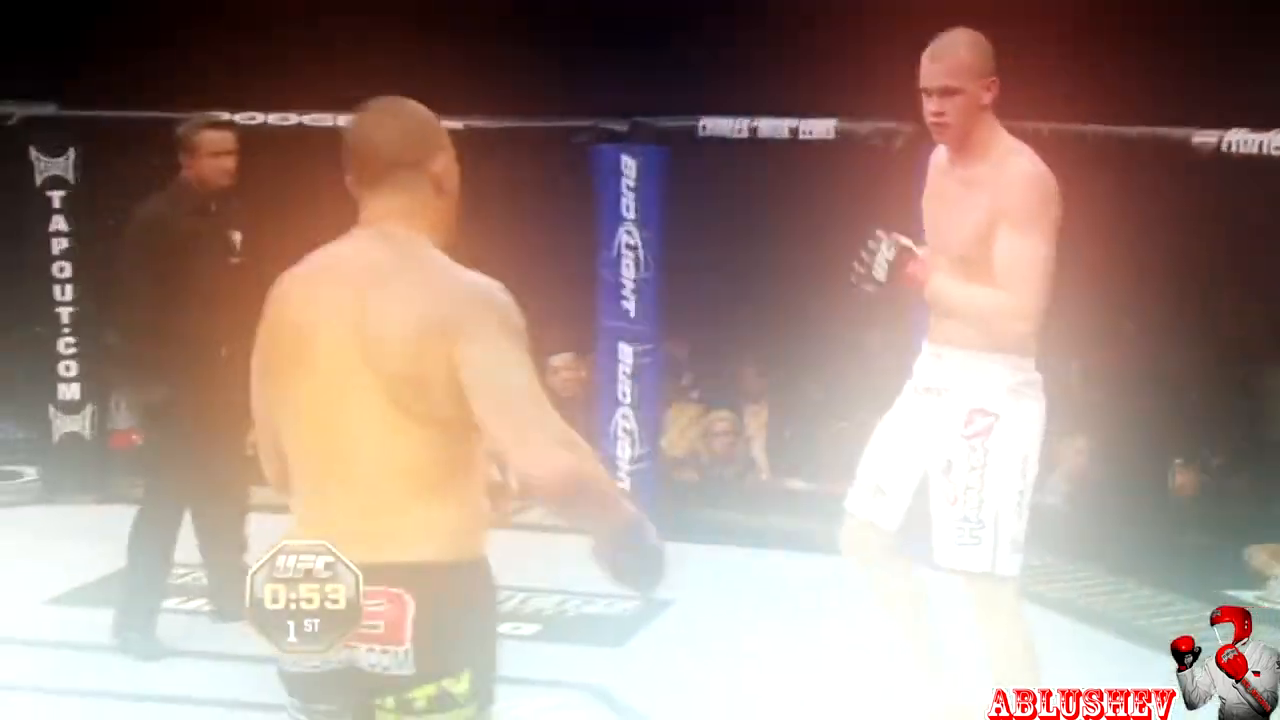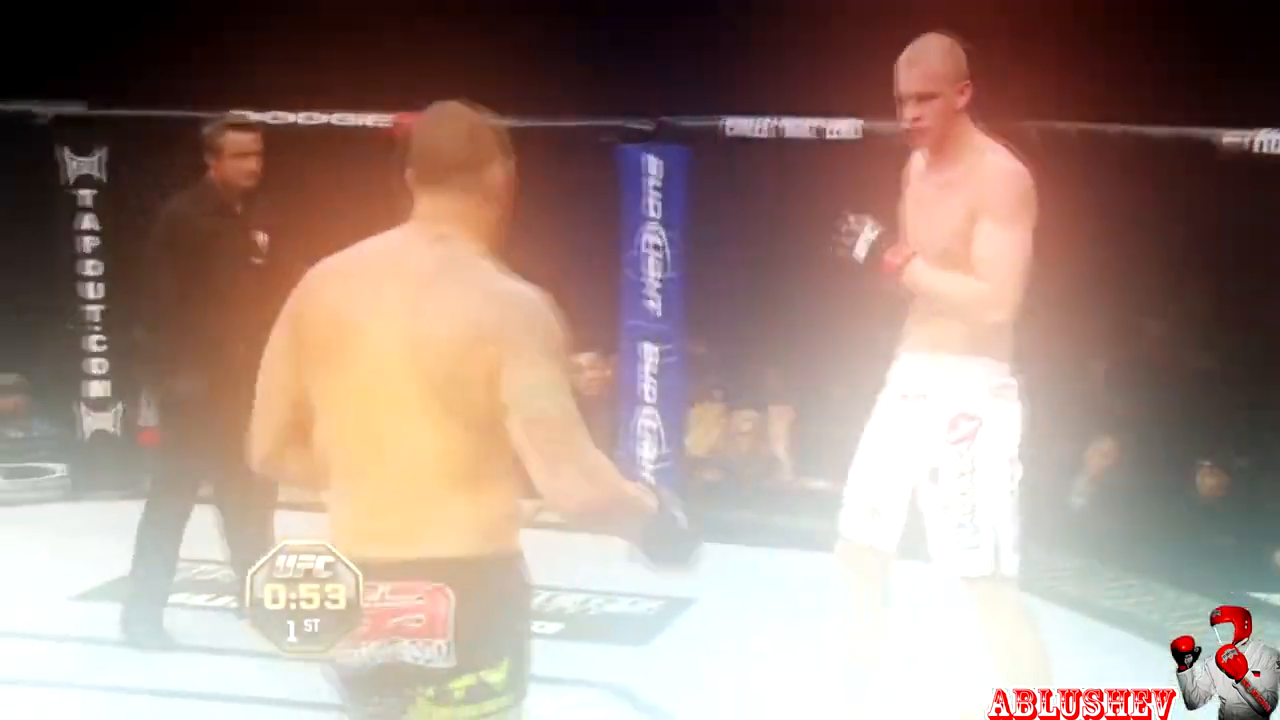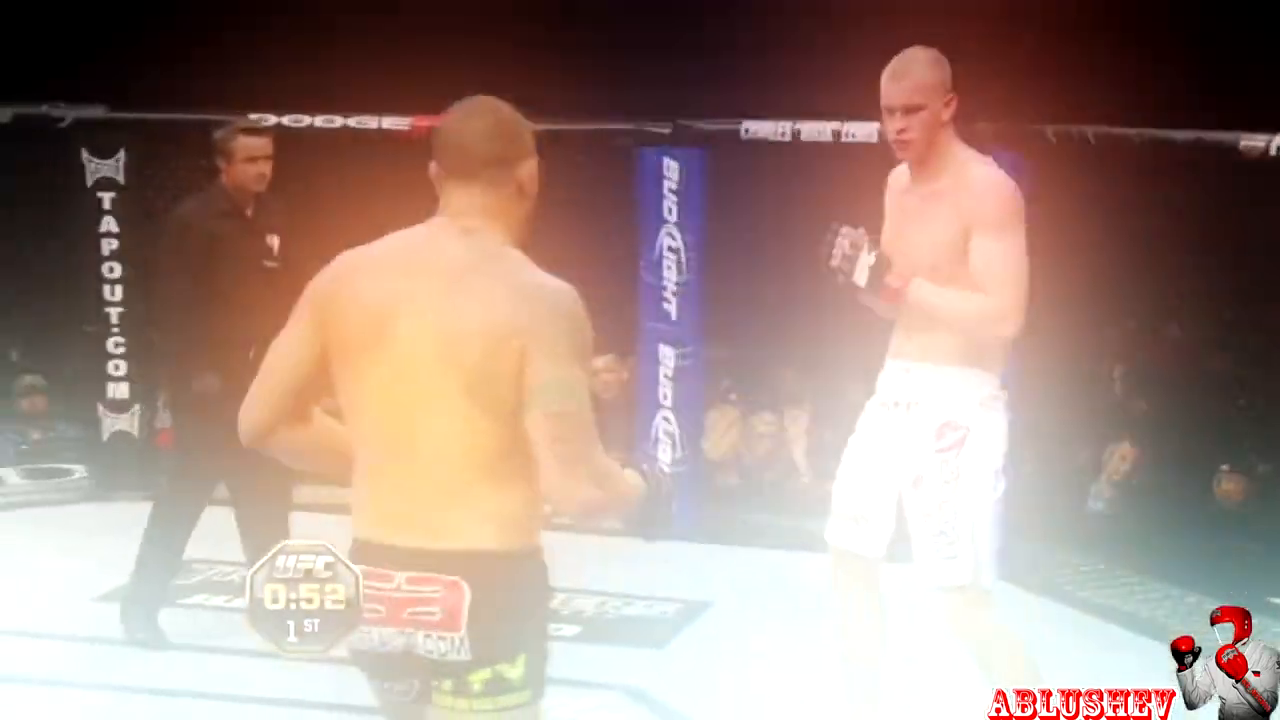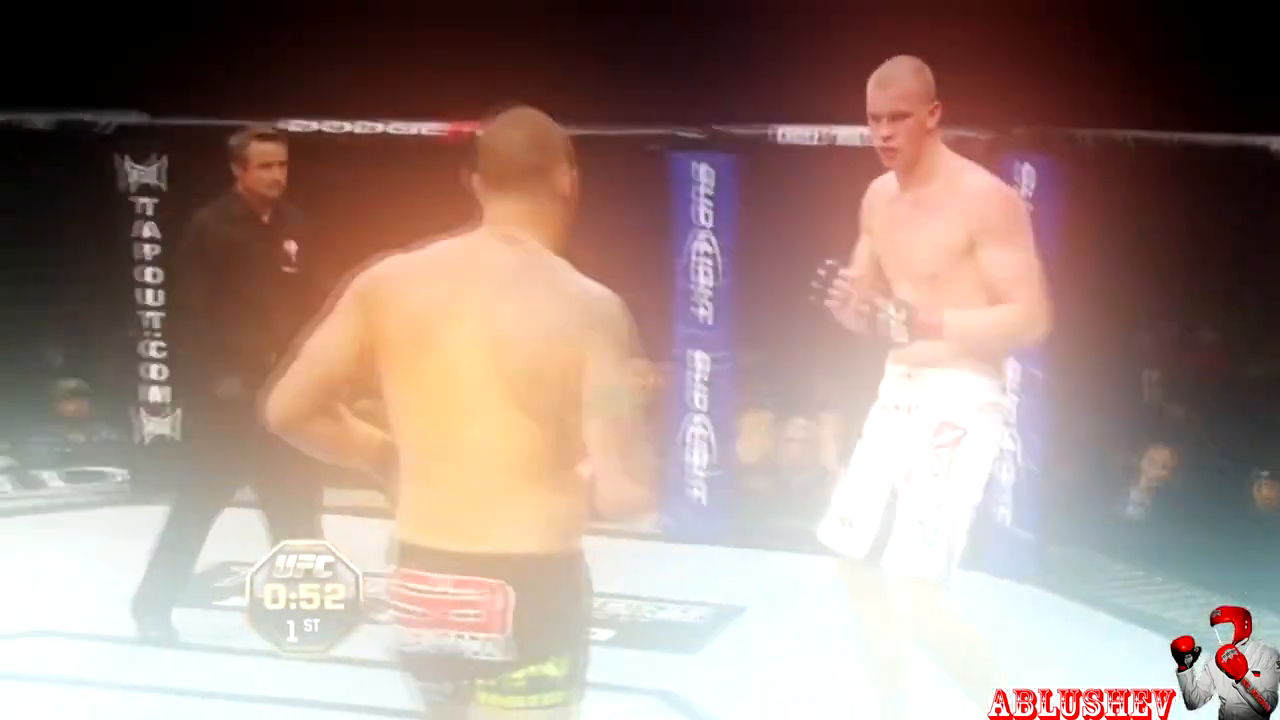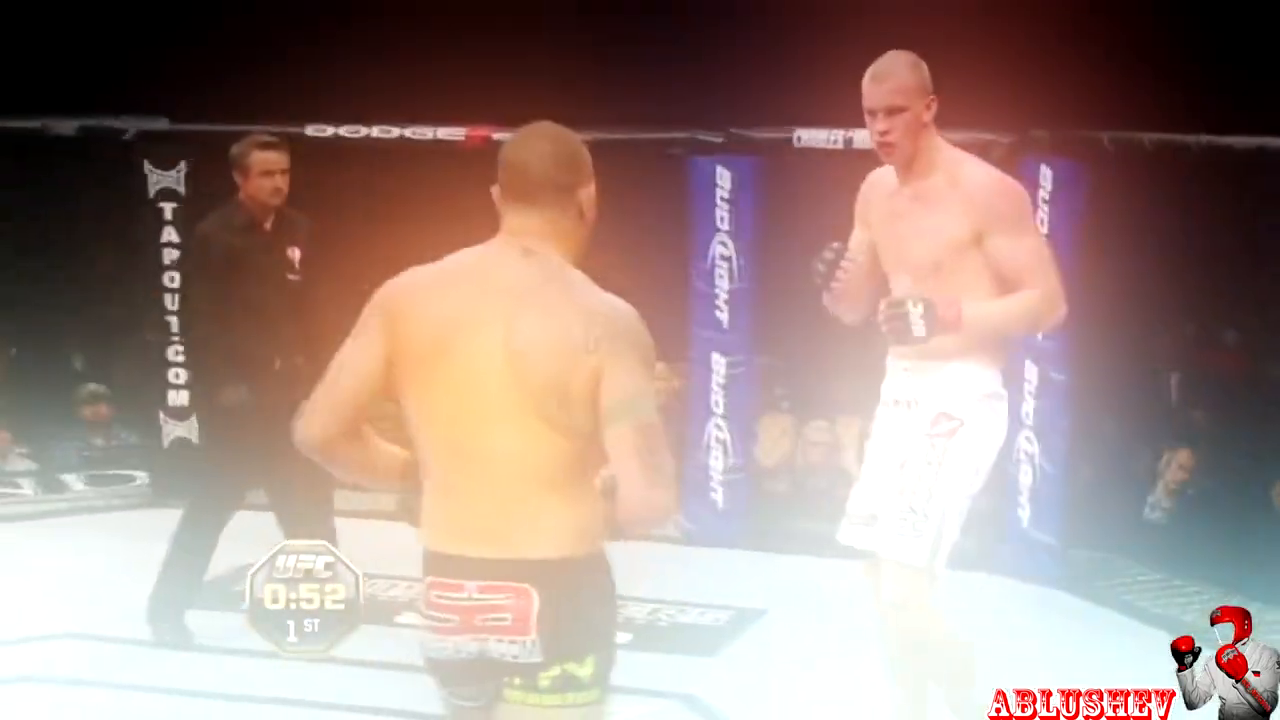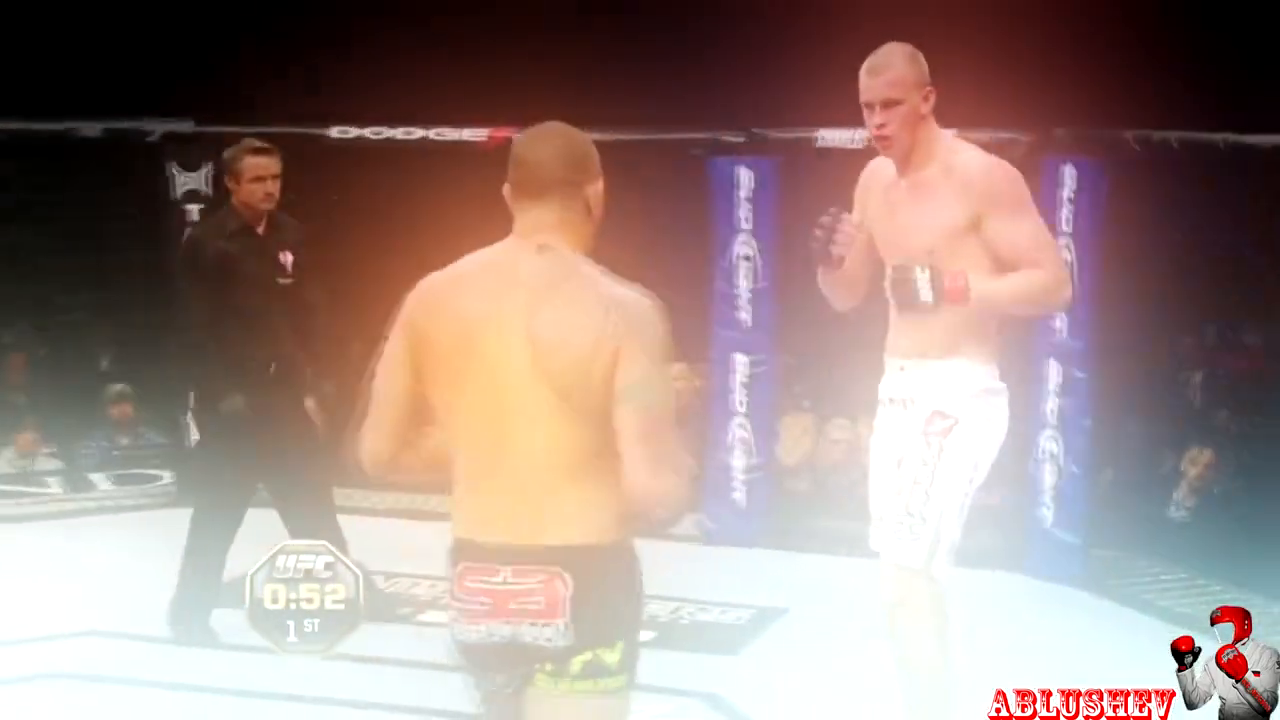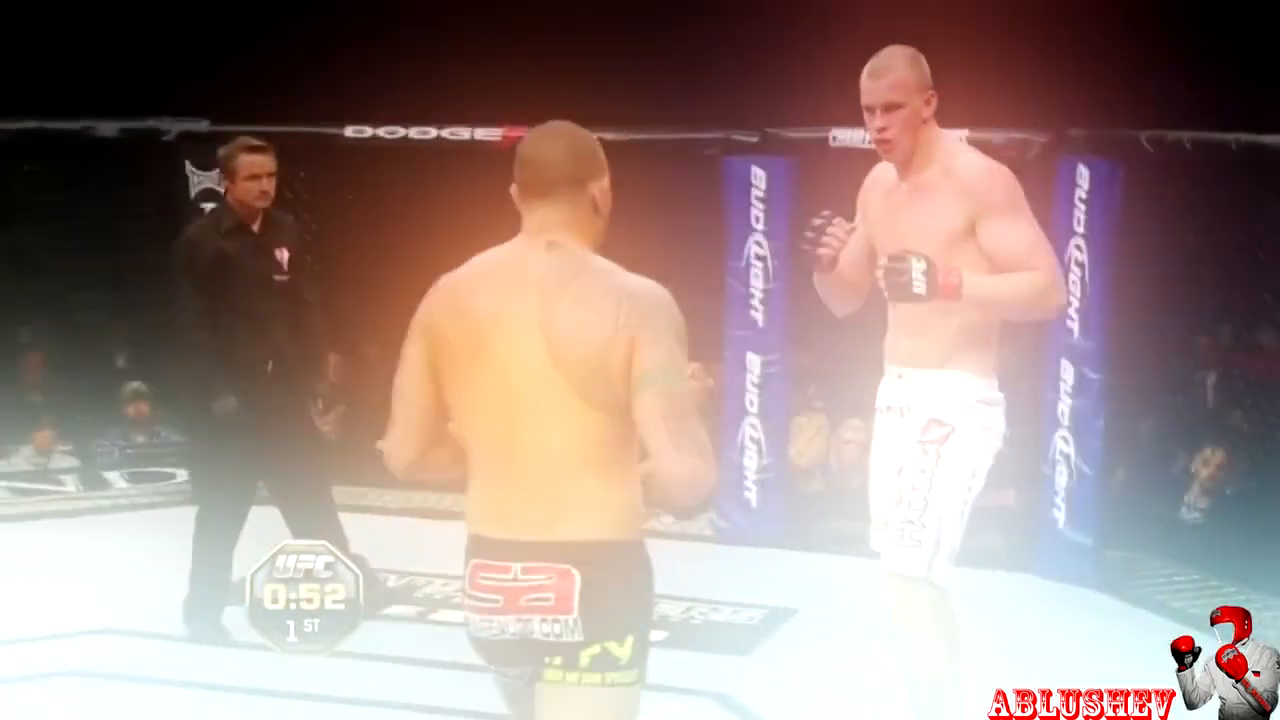
dt=0.1s
person 1, frame 1
left shoulder: (1024, 180)
right shoulder: (940, 161)
left elbow: (1016, 315)
left wrist: (919, 273)
right wrist: (894, 266)
left hip: (992, 391)
right hip: (931, 376)
left knee: (987, 586)
right knee: (861, 535)
right ankle: (924, 666)
person 1, frame 2
left shoulder: (1001, 178)
right shoulder: (918, 166)
left elbow: (995, 304)
left wrist: (898, 260)
right wrist: (881, 258)
left hip: (972, 395)
right hip: (907, 381)
left knee: (990, 591)
right knee: (857, 551)
person 1, frame 3
left shoulder: (989, 192)
right shoulder: (898, 184)
left elbow: (1004, 318)
left wrist: (900, 289)
right wrist: (868, 278)
left hip: (960, 403)
right hip: (893, 393)
left knee: (963, 602)
right knee: (848, 557)
person 1, frame 4
left shoulder: (986, 198)
right shoulder: (879, 195)
left elbow: (1032, 320)
left wrist: (930, 322)
right wrist: (849, 303)
left hip: (961, 407)
right hip: (897, 398)
left knee: (915, 599)
right knee: (858, 568)
person 1, frame 5
left shoulder: (985, 189)
right shoulder: (874, 190)
left elbow: (1049, 303)
right elbow: (852, 309)
left wrist: (950, 317)
right wrist: (837, 284)
left hip: (963, 397)
right hip: (899, 393)
left knee: (903, 584)
right knee: (886, 571)
person 1, frame 6
left shoulder: (983, 176)
right shoulder: (873, 181)
left elbow: (1054, 283)
right elbow: (847, 296)
left wrist: (952, 288)
right wrist: (832, 261)
left hip: (960, 395)
right hip: (898, 390)
left knee: (905, 587)
right knee: (908, 579)
person 1, frame 7
left shoulder: (982, 179)
right shoulder: (876, 186)
left elbow: (1047, 292)
right elbow: (848, 299)
left wrist: (947, 283)
right wrist: (828, 267)
left hip: (958, 404)
right hip: (896, 396)
left knee: (913, 588)
right knee: (908, 579)
person 2, frame 1
left shoulder: (290, 294)
right shoulder: (462, 301)
left elbow: (280, 468)
right elbow: (550, 463)
right wrist: (625, 524)
right hip: (430, 605)
person 2, frame 2
left shoulder: (320, 286)
right shoulder: (506, 307)
left elbow: (270, 452)
right elbow: (575, 488)
right wrist: (652, 513)
right hip: (462, 600)
person 2, frame 3
left shoulder: (349, 276)
right shoulder: (542, 303)
left elbow: (261, 423)
right elbow: (579, 491)
right wrist: (636, 490)
left hip: (379, 588)
right hip: (489, 596)
person 2, frame 4
left shoulder: (390, 283)
right shoulder: (588, 309)
left elbow: (287, 410)
right elbow: (626, 490)
left hip: (420, 587)
right hip: (528, 595)
person 2, frame 5
left shoulder: (409, 296)
right shoulder: (604, 324)
left elbow: (318, 433)
right elbow: (648, 503)
left hip: (447, 596)
right hip: (552, 601)
person 2, frame 6
left shoulder: (432, 299)
right shoulder: (622, 312)
left elbow: (380, 453)
right elbow: (658, 489)
right wrist: (619, 503)
left hip: (478, 584)
right hip: (580, 588)
person 2, frame 7
left shoulder: (446, 300)
right shoulder: (633, 304)
left elbow: (406, 457)
right elbow: (688, 478)
right wrist: (657, 476)
left hip: (493, 580)
right hip: (594, 580)
person 3, frame 1
left shoulder: (226, 216)
right shoulder: (158, 217)
right elbow: (134, 304)
left wrist: (244, 365)
right wrist: (144, 376)
left hip: (219, 371)
right hip: (172, 375)
left knee: (223, 488)
right knee: (169, 491)
left ankle: (233, 591)
right ankle: (136, 614)
person 3, frame 2
left shoulder: (252, 217)
right shoulder: (181, 216)
right elbow: (158, 301)
right wrist: (173, 370)
left hip: (241, 370)
right hip: (193, 372)
left knee: (249, 485)
right knee: (176, 485)
right ankle: (143, 606)
person 3, frame 3
left shoulder: (269, 220)
right shoulder: (193, 220)
right elbow: (172, 303)
right wrist: (192, 370)
left hip: (256, 371)
right hip: (206, 374)
left knee: (266, 488)
right knee: (188, 487)
right ankle: (141, 602)
person 3, frame 4
left shoulder: (290, 225)
right shoulder: (210, 226)
right elbow: (192, 309)
right wrist: (214, 375)
left hip: (277, 376)
right hip: (225, 379)
left knee: (294, 493)
right knee: (203, 492)
right ankle: (153, 601)
person 3, frame 5
left shoulder: (295, 231)
right shoulder: (215, 235)
left elbow: (306, 311)
right elbow: (200, 318)
left wrist: (309, 378)
right wrist: (222, 383)
left hip: (284, 382)
right hip: (232, 386)
left knee: (307, 496)
right knee: (214, 498)
right ankle: (168, 606)
person 3, frame 6
left shoulder: (288, 236)
right shoulder: (206, 241)
left elbow: (306, 314)
right elbow: (197, 325)
left wrist: (312, 383)
right wrist: (219, 390)
left hip: (283, 386)
right hip: (230, 392)
left knee: (309, 495)
right knee: (220, 503)
right ankle: (190, 608)
person 3, frame 7
left shoulder: (285, 232)
right shoulder: (201, 241)
left elbow: (305, 310)
right elbow: (192, 326)
left wrist: (317, 378)
right wrist: (211, 391)
left hip: (282, 384)
right hip: (229, 389)
left knee: (308, 490)
right knee: (223, 499)
right ankle: (203, 606)
